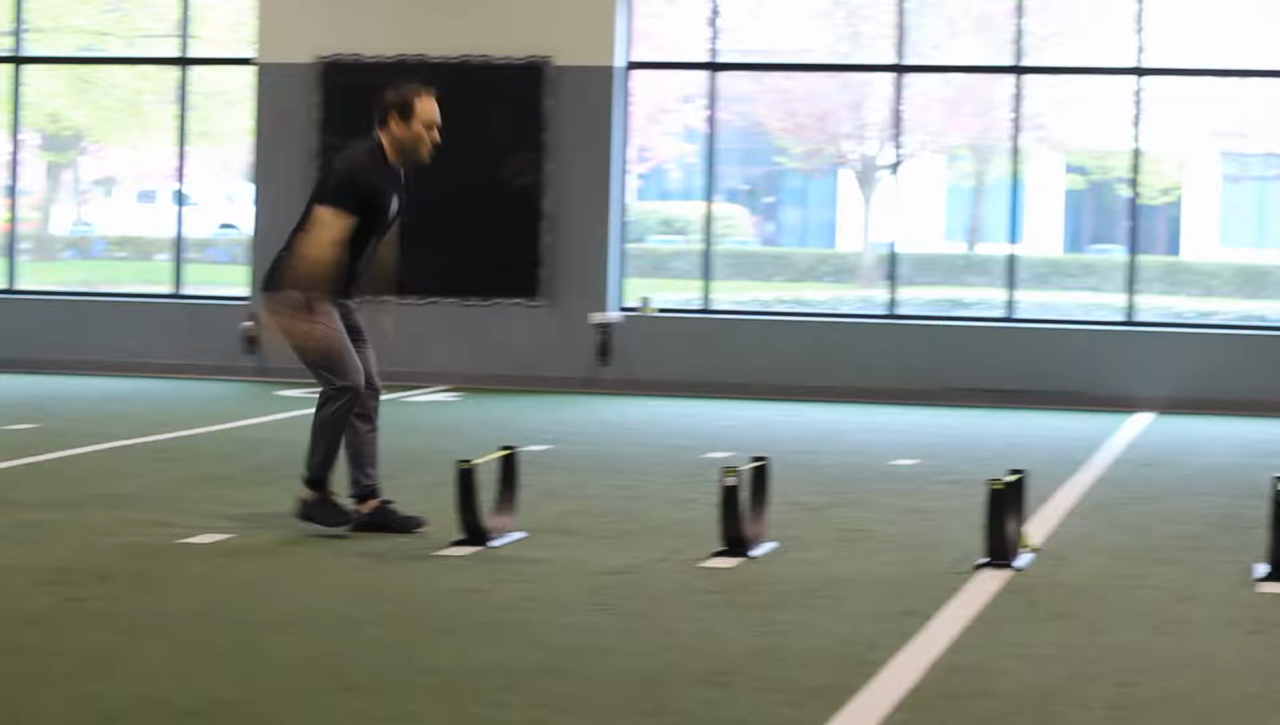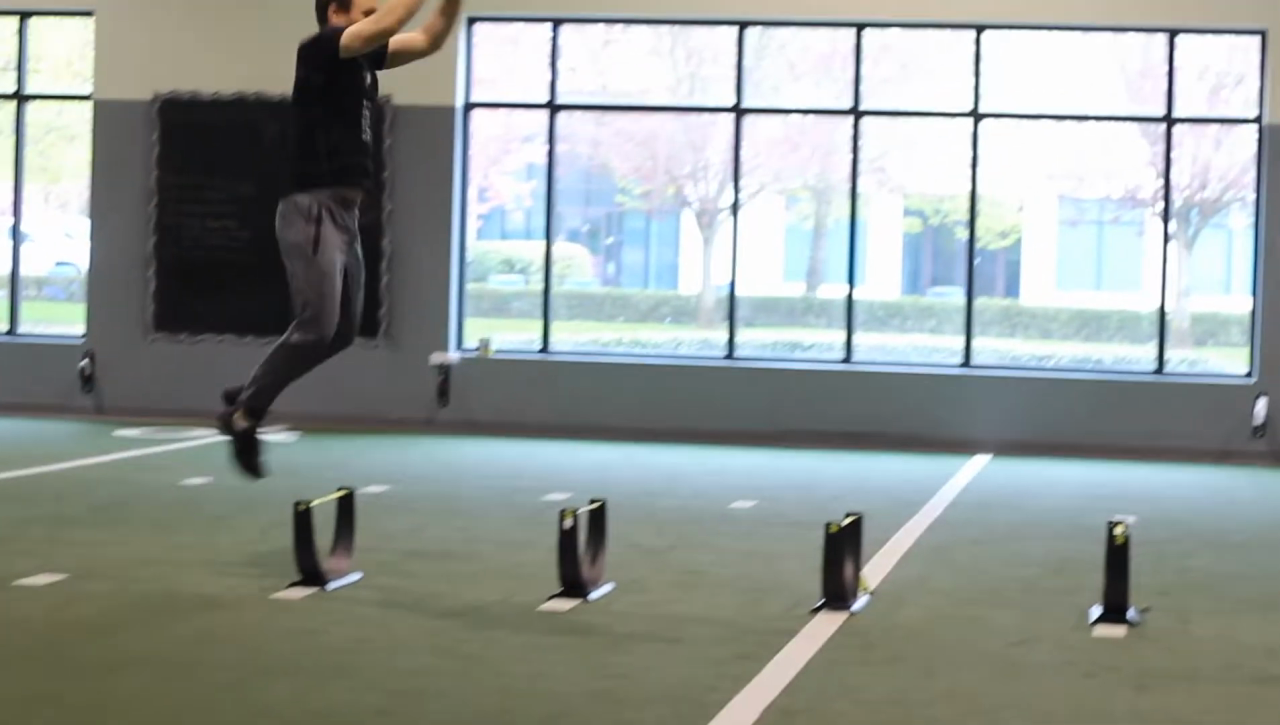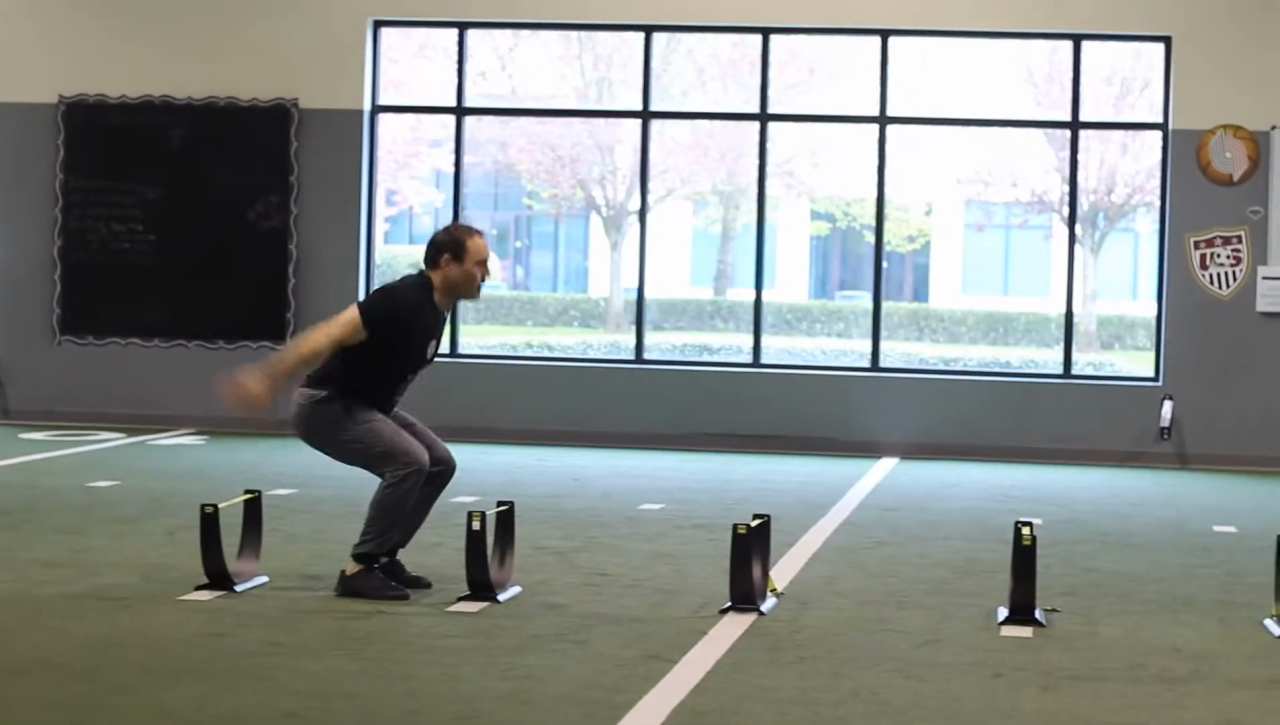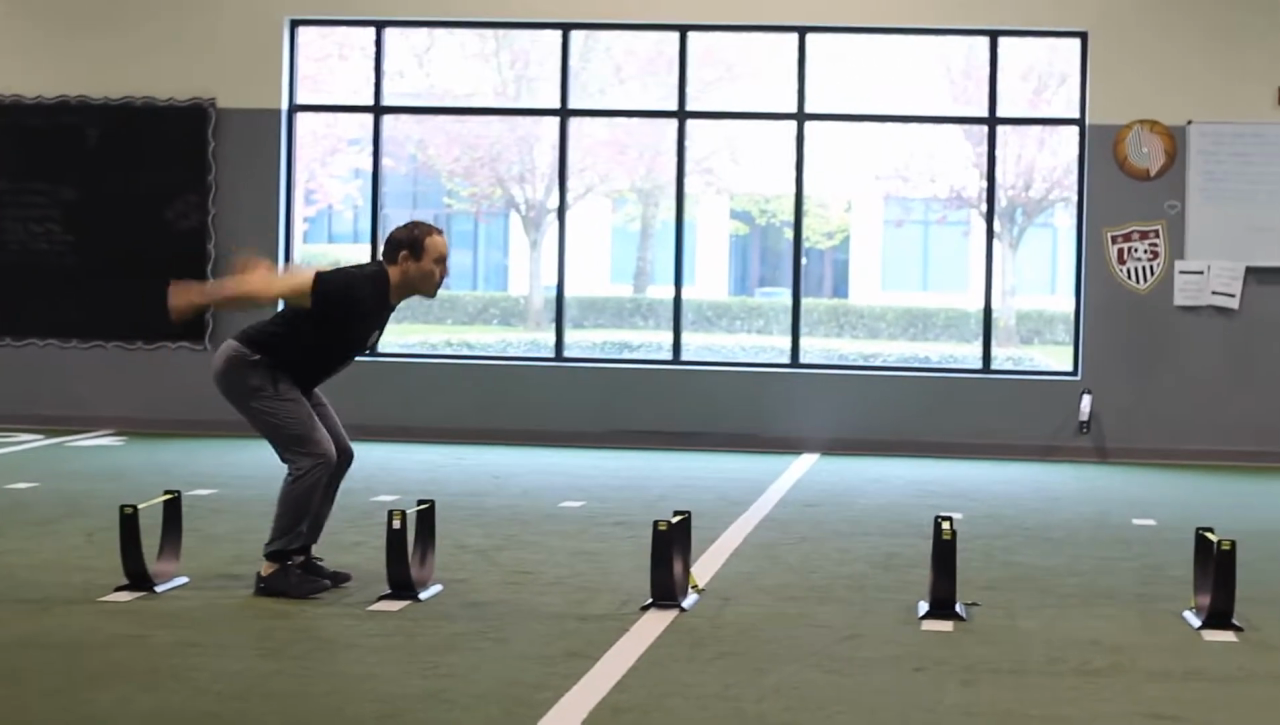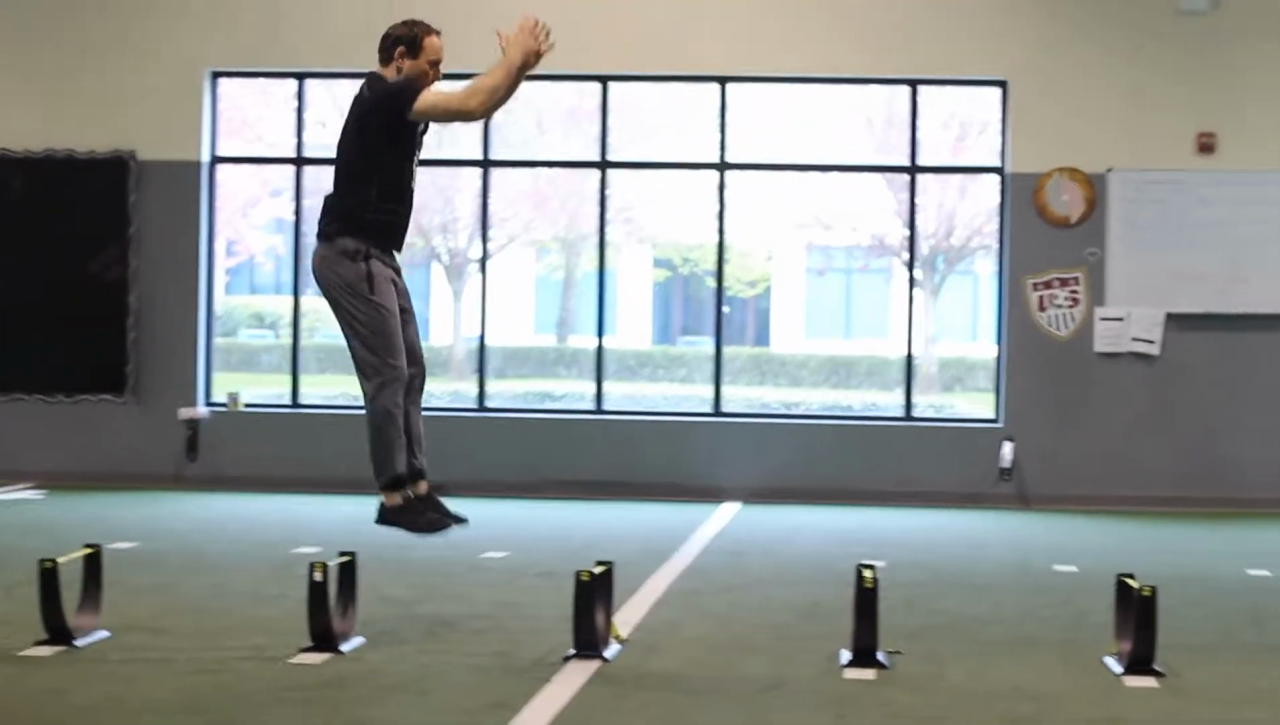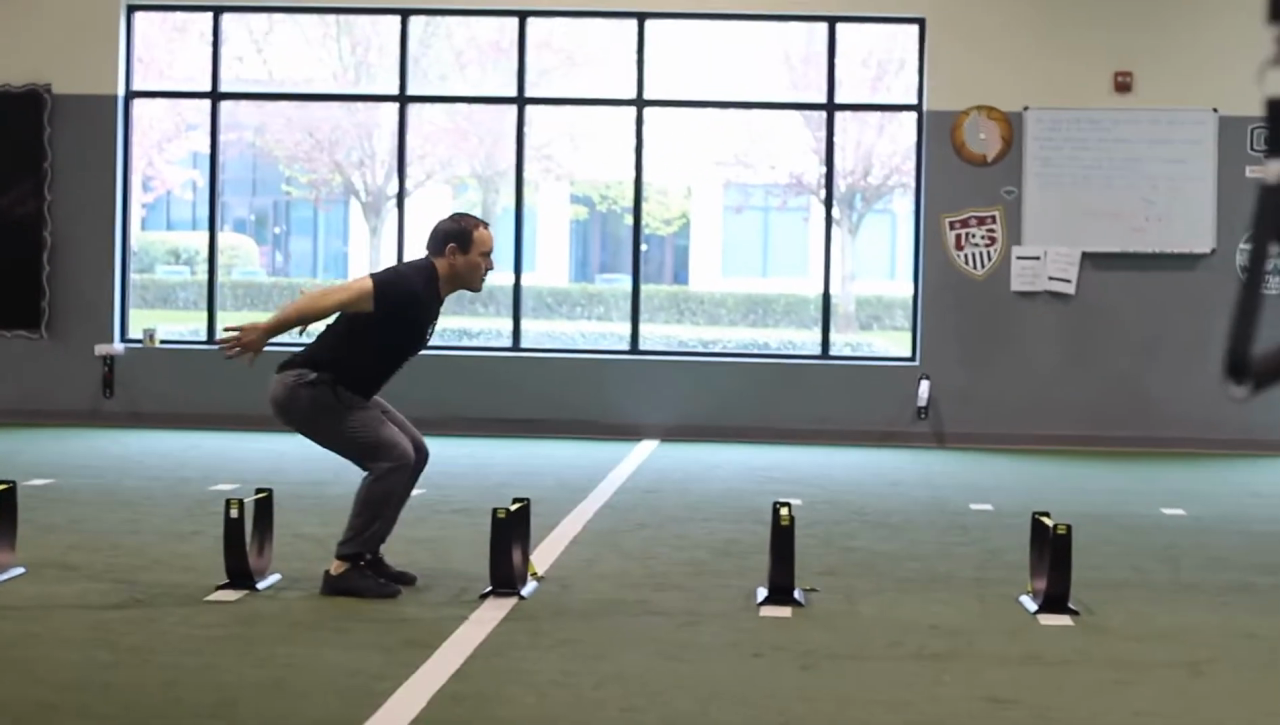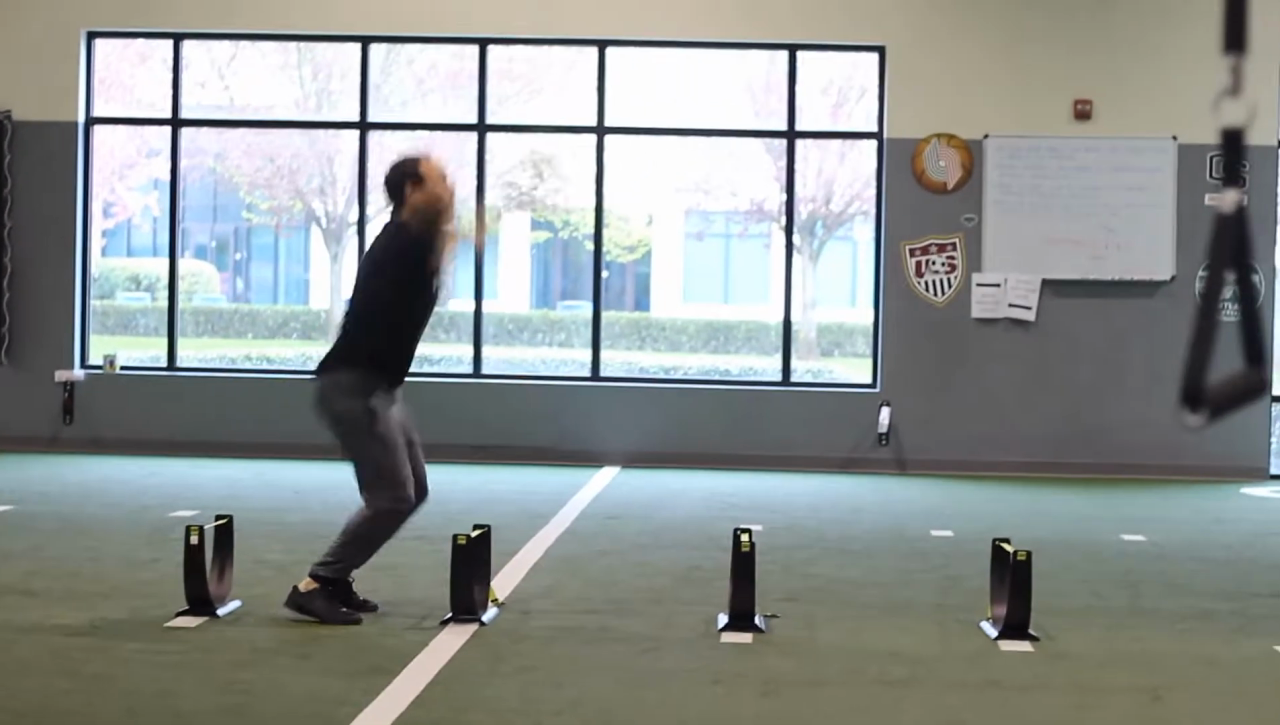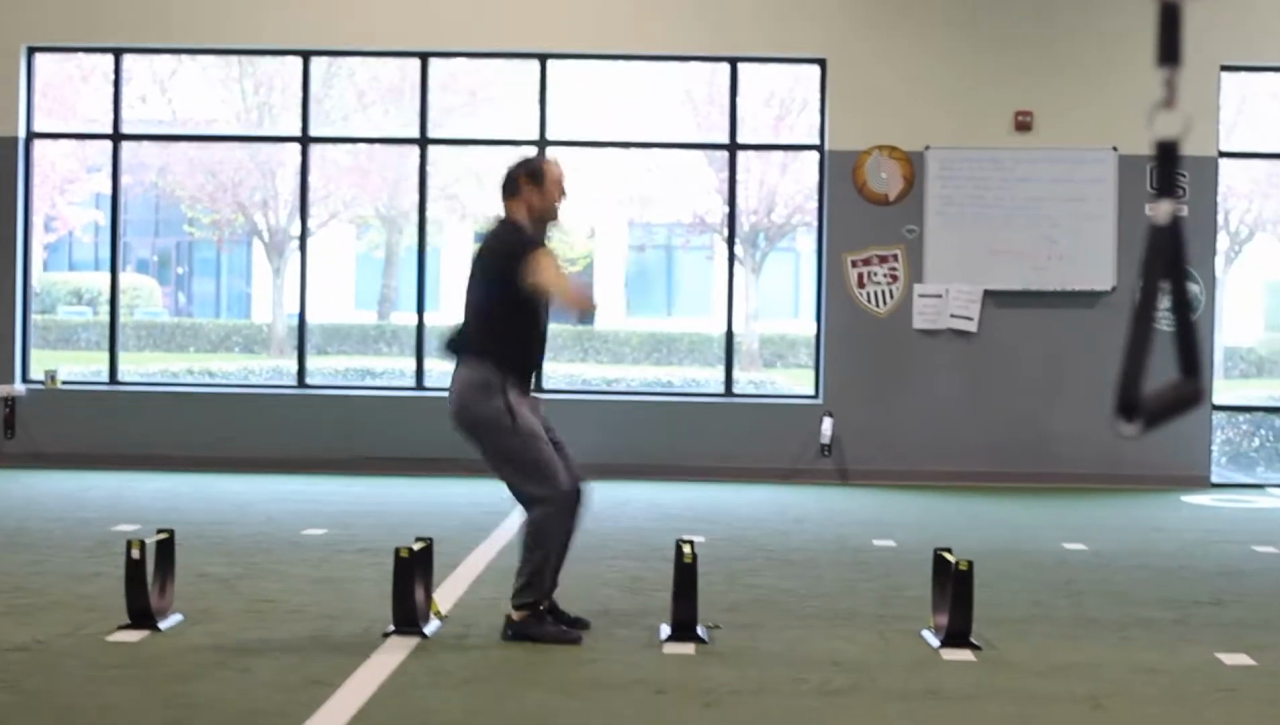
dt=0.7s
person 1, frame 1
left shoulder: (392, 172)
right shoulder: (358, 169)
left elbow: (380, 242)
right elbow: (322, 241)
right wrist: (299, 313)
left hip: (330, 294)
right hip: (297, 292)
left knee: (365, 388)
right knee: (346, 384)
left ankle: (367, 501)
right ankle: (317, 491)
person 1, frame 2
left shoulder: (362, 57)
right shoulder: (320, 51)
left elbow: (430, 40)
left hip: (343, 215)
right hip: (312, 211)
left knee: (341, 331)
right knee: (316, 327)
left ankle: (246, 403)
right ankle: (245, 412)
person 1, frame 3
left shoulder: (438, 307)
right shoulder: (403, 302)
right elbow: (326, 335)
right wrist: (267, 381)
left hip: (364, 404)
right hip: (327, 406)
left knee: (439, 464)
right knee: (410, 462)
left ankle: (383, 557)
right ankle: (361, 568)
person 1, frame 4
left shoulder: (383, 295)
right shoulder: (357, 289)
right elbow: (272, 288)
left wrist: (263, 270)
right wrist: (200, 297)
left hip: (283, 373)
right hip: (249, 366)
left knee: (338, 455)
right knee: (315, 456)
left ankle: (299, 555)
right ankle: (276, 566)
person 1, frame 5
left shoulder: (396, 102)
right shoulder: (382, 96)
left elbow: (480, 107)
right elbow: (469, 106)
left wrist: (520, 61)
right wrist: (515, 57)
left hip: (375, 258)
right hip: (350, 257)
left knee: (407, 377)
right knee: (387, 376)
left ankle: (415, 488)
right ankle: (399, 495)
person 1, frame 6
left shoulder: (425, 288)
right shoulder: (409, 288)
left elbow: (346, 293)
right elbow: (333, 298)
right wrist: (263, 333)
left hip: (337, 387)
right hip: (307, 388)
left knee: (413, 453)
right knee: (394, 458)
left ankle: (364, 556)
right ankle: (345, 567)
person 1, frame 7
left shoulder: (414, 243)
right shoulder: (404, 242)
left hip: (378, 392)
right hip: (356, 392)
left knee: (412, 492)
right knee: (392, 498)
left ankle: (330, 581)
right ankle: (314, 588)
person 1, frame 8
left shoulder: (519, 240)
right shoulder: (514, 241)
right elbow: (563, 293)
right wrist: (579, 297)
left hip: (504, 389)
right hip: (488, 389)
left knee: (565, 490)
right knee: (553, 493)
left ankle: (538, 603)
right ankle: (525, 613)
